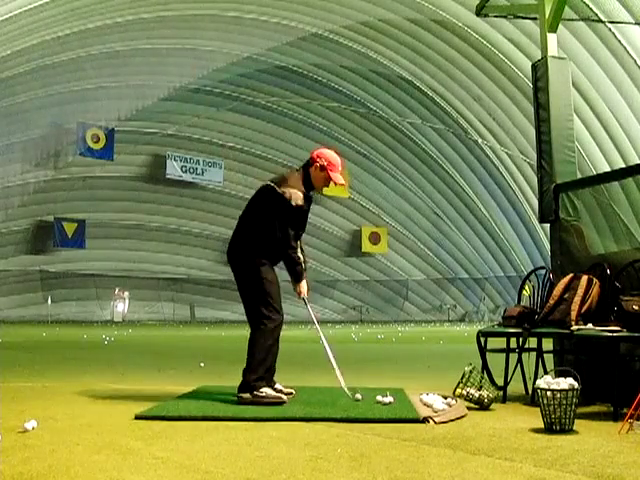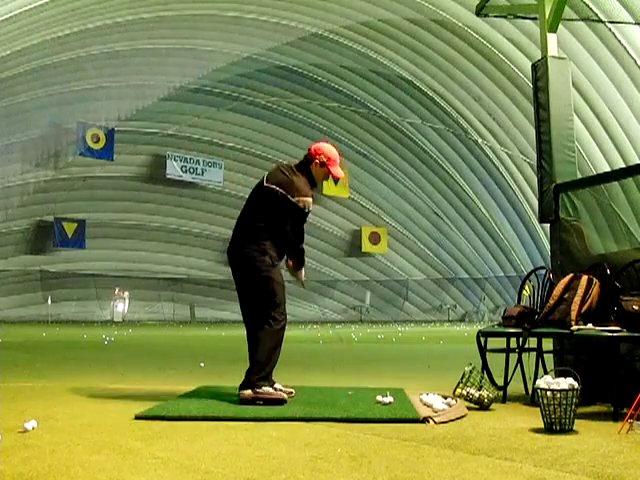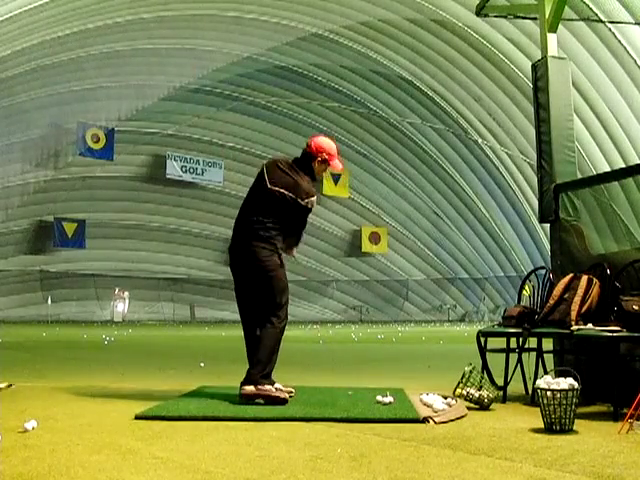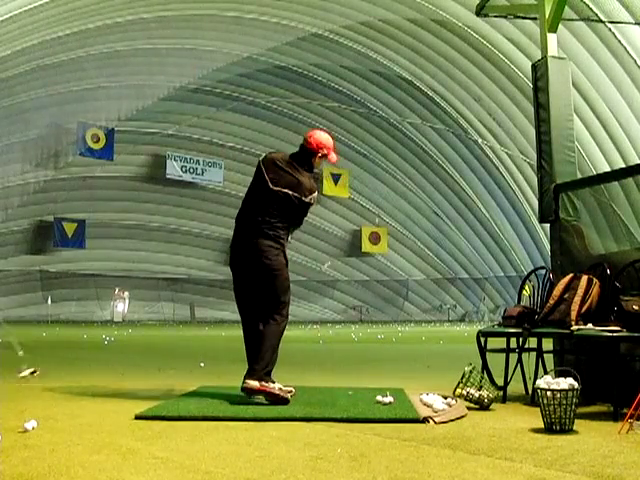
dt=0.1s
person 1, frame 1
left shoulder: (303, 193)
right shoulder: (292, 190)
left elbow: (294, 236)
right elbow: (285, 238)
left wrist: (300, 272)
right wrist: (298, 278)
left hip: (258, 255)
right hip: (251, 254)
left knee: (270, 317)
right knee: (270, 317)
left ankle: (264, 380)
right ankle: (251, 385)
person 1, frame 2
left shoulder: (282, 171)
right shoulder: (302, 194)
right elbow: (294, 236)
left wrist: (288, 258)
right wrist: (298, 266)
left hip: (240, 250)
right hip: (259, 254)
left knee: (257, 318)
right knee: (274, 318)
left ankle: (262, 380)
right ankle: (254, 385)
person 1, frame 3
left shoulder: (275, 165)
right shoulder: (306, 193)
right elbow: (294, 229)
right wrist: (290, 245)
left hip: (241, 247)
right hip: (263, 250)
left knee: (255, 317)
right knee: (275, 316)
left ankle: (260, 379)
right ankle: (256, 381)
person 1, frame 4
left shoulder: (270, 160)
right shoulder: (308, 188)
left hip: (241, 243)
right hip: (268, 249)
left knee: (252, 315)
right knee: (275, 314)
left ankle: (259, 377)
right ankle: (258, 377)
